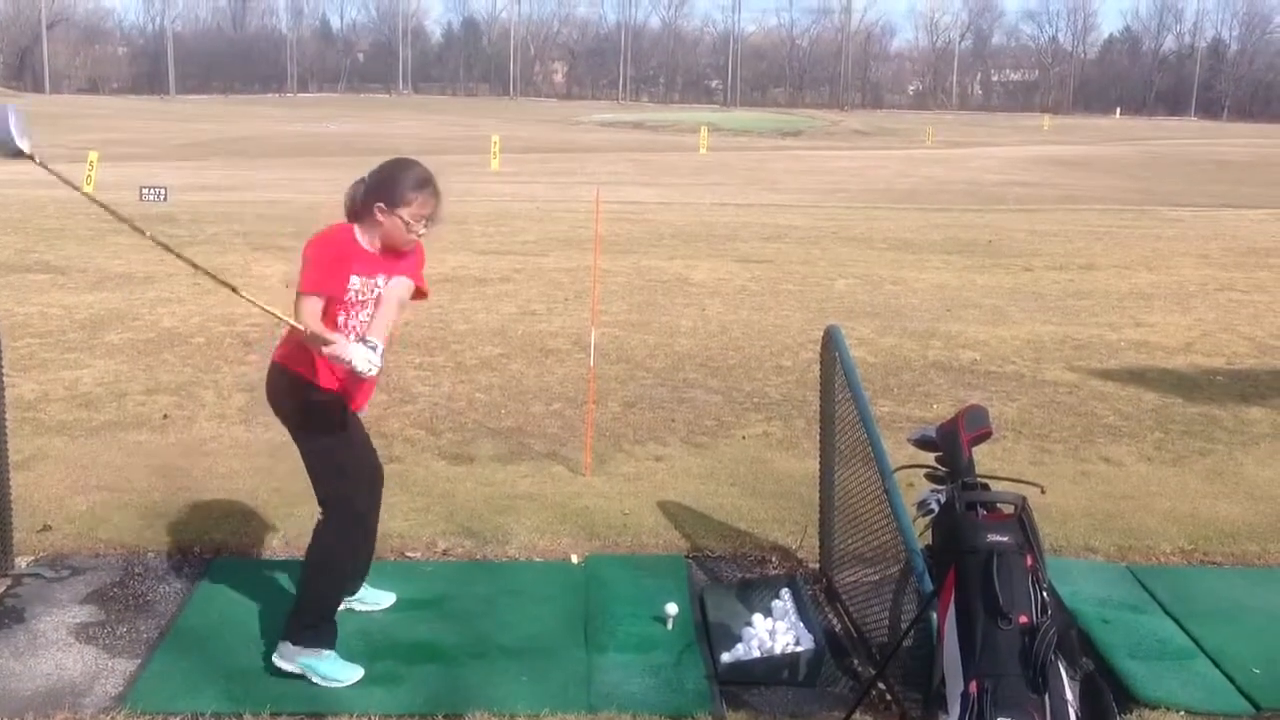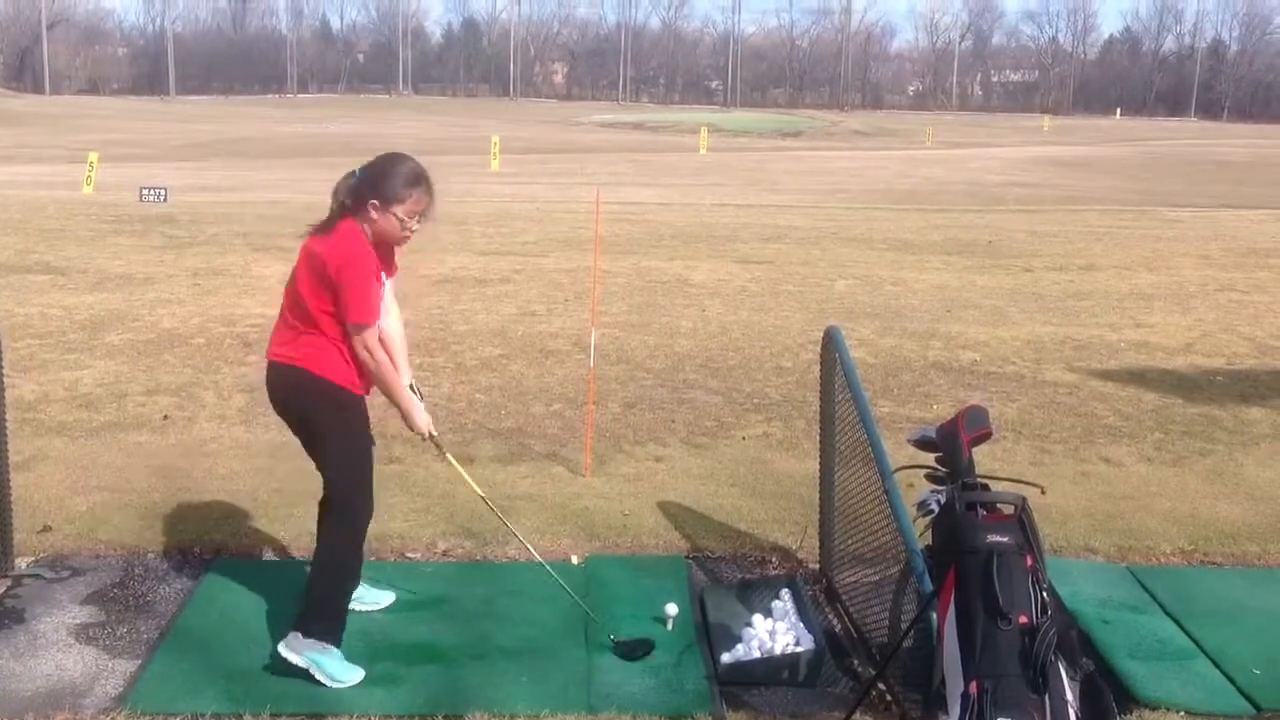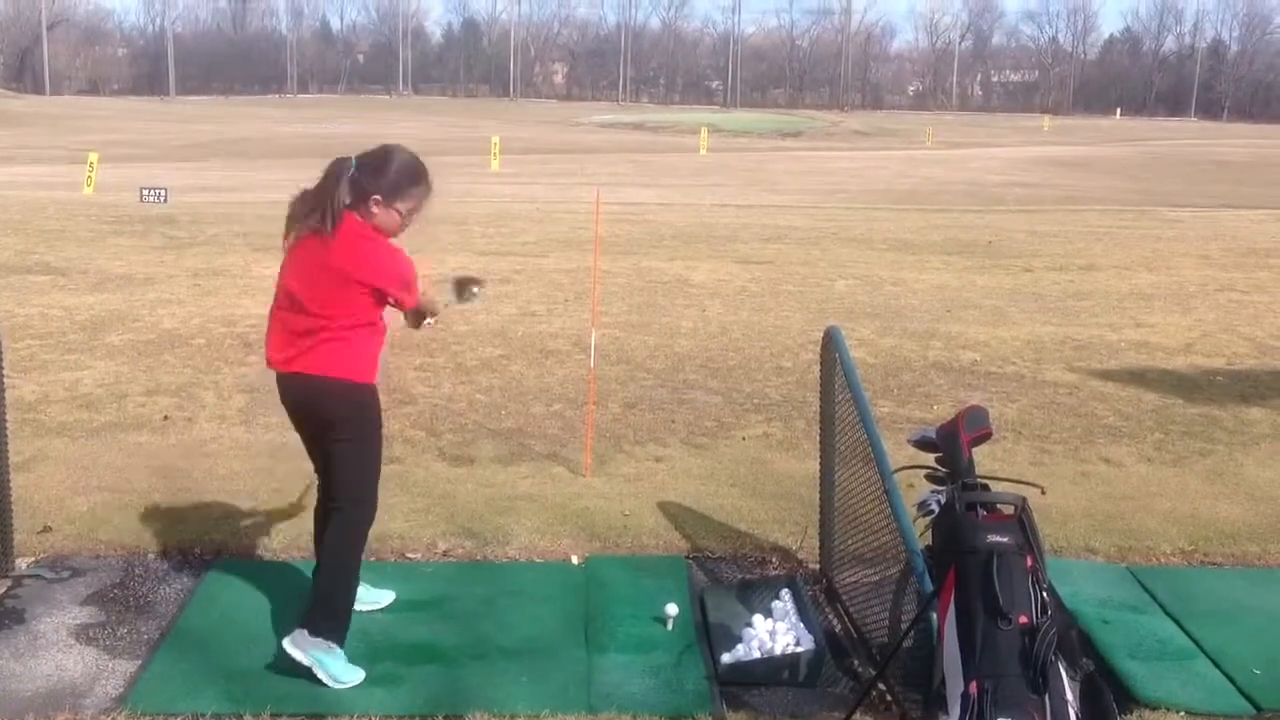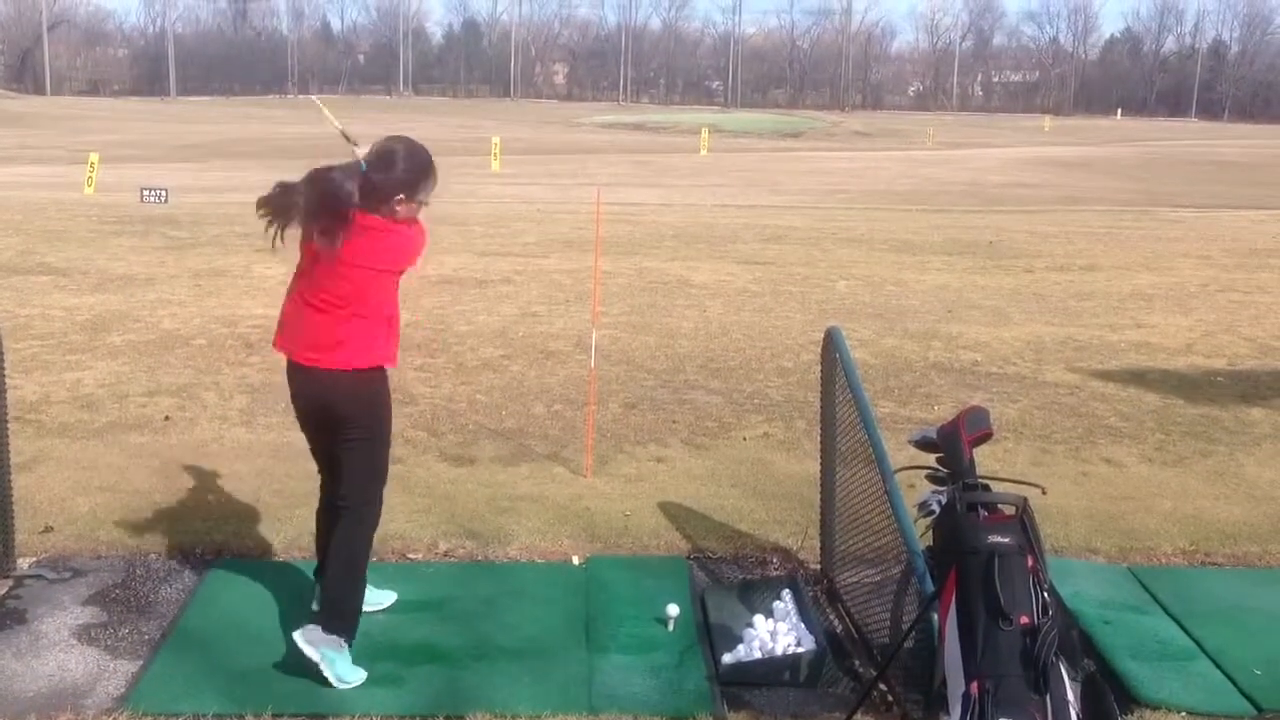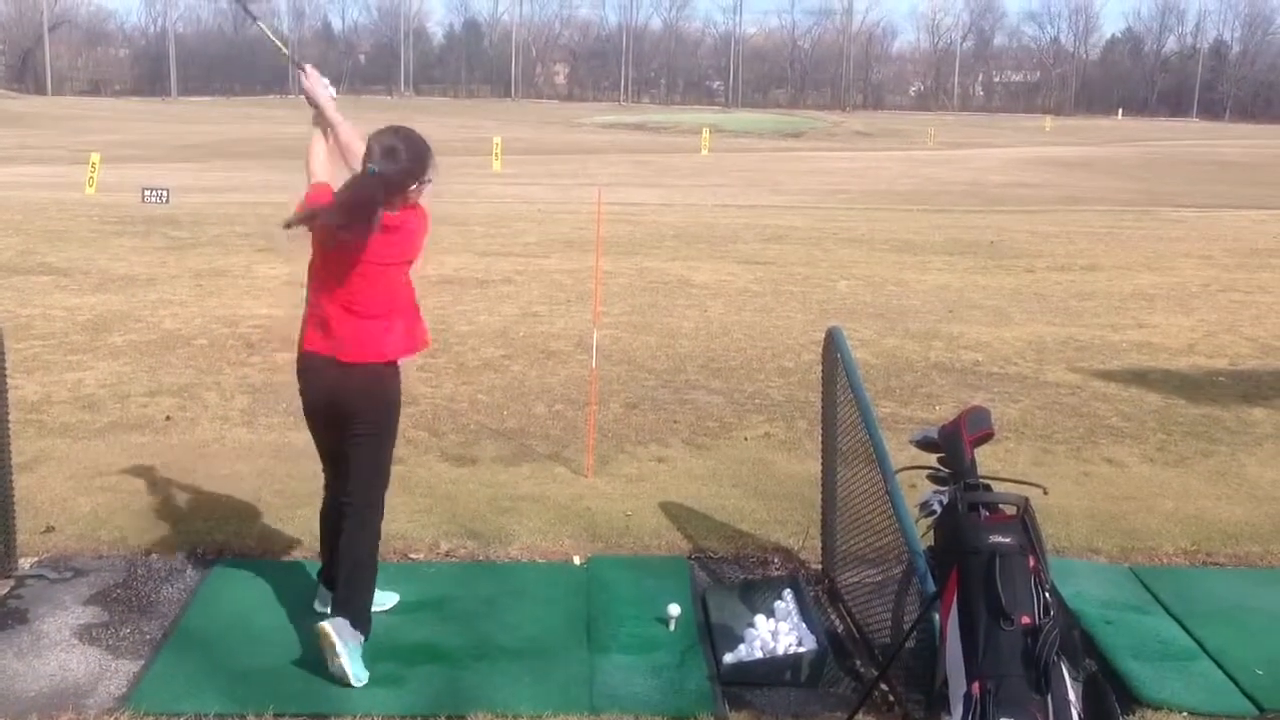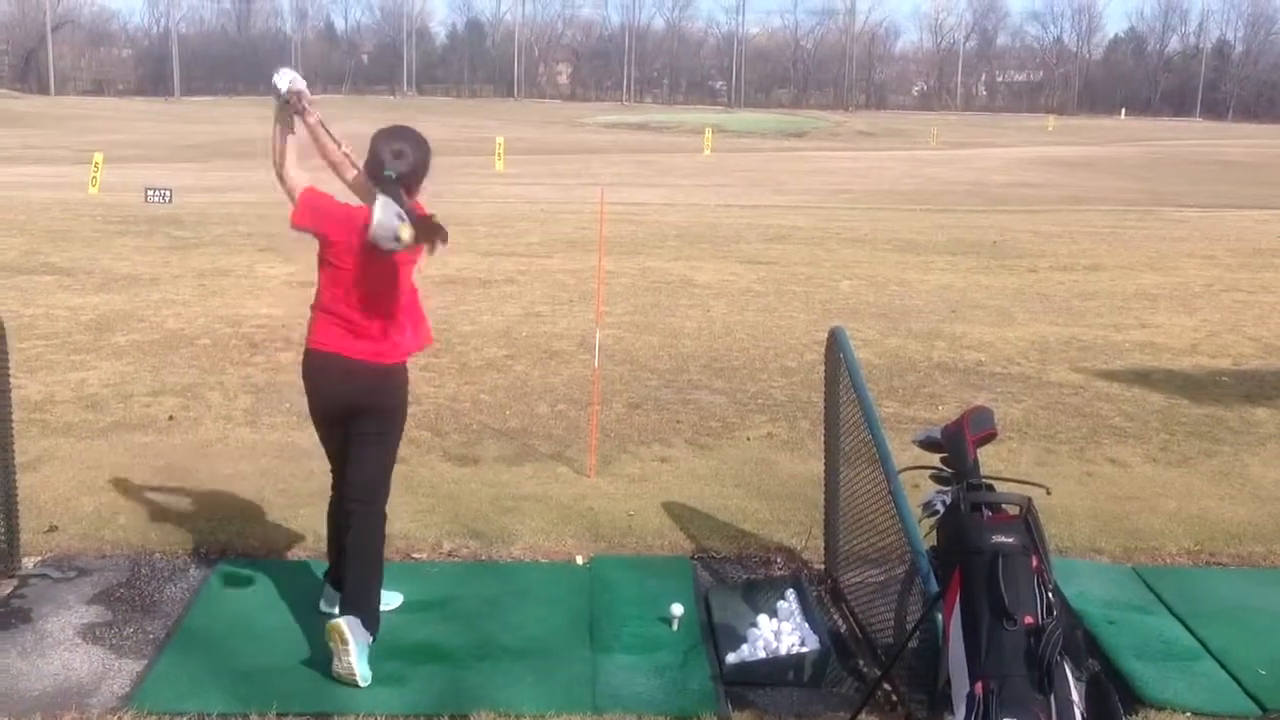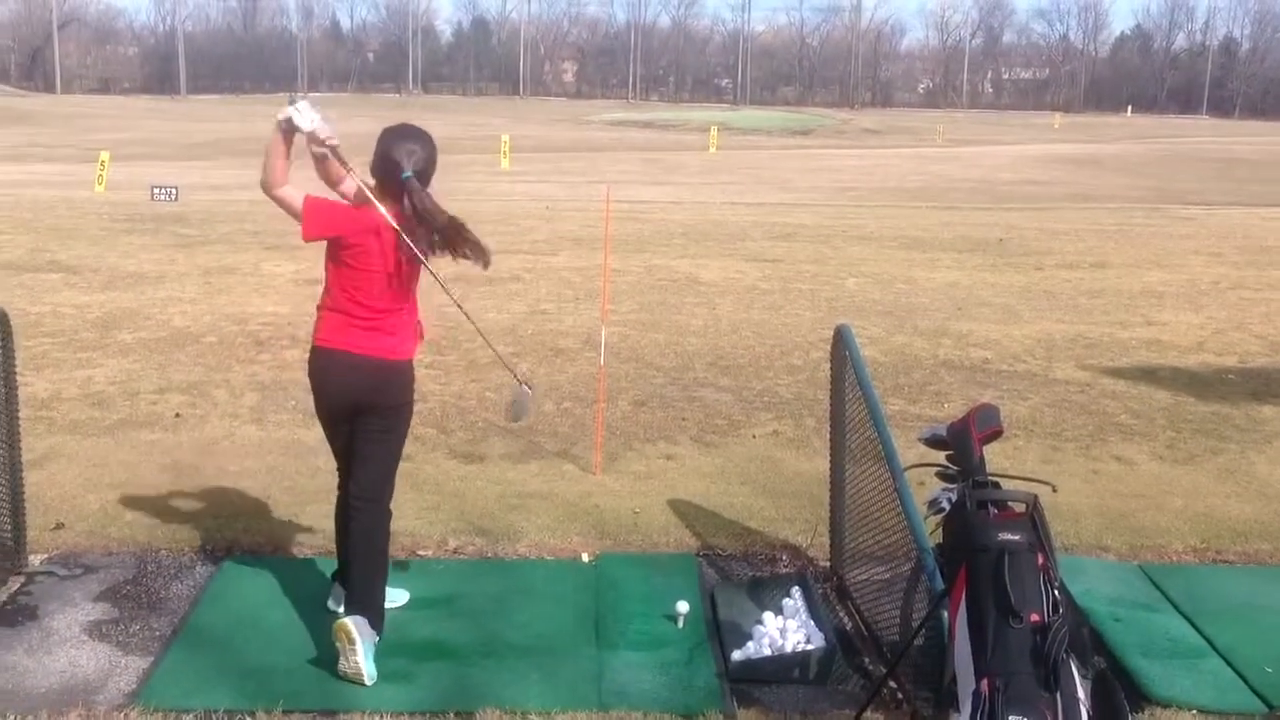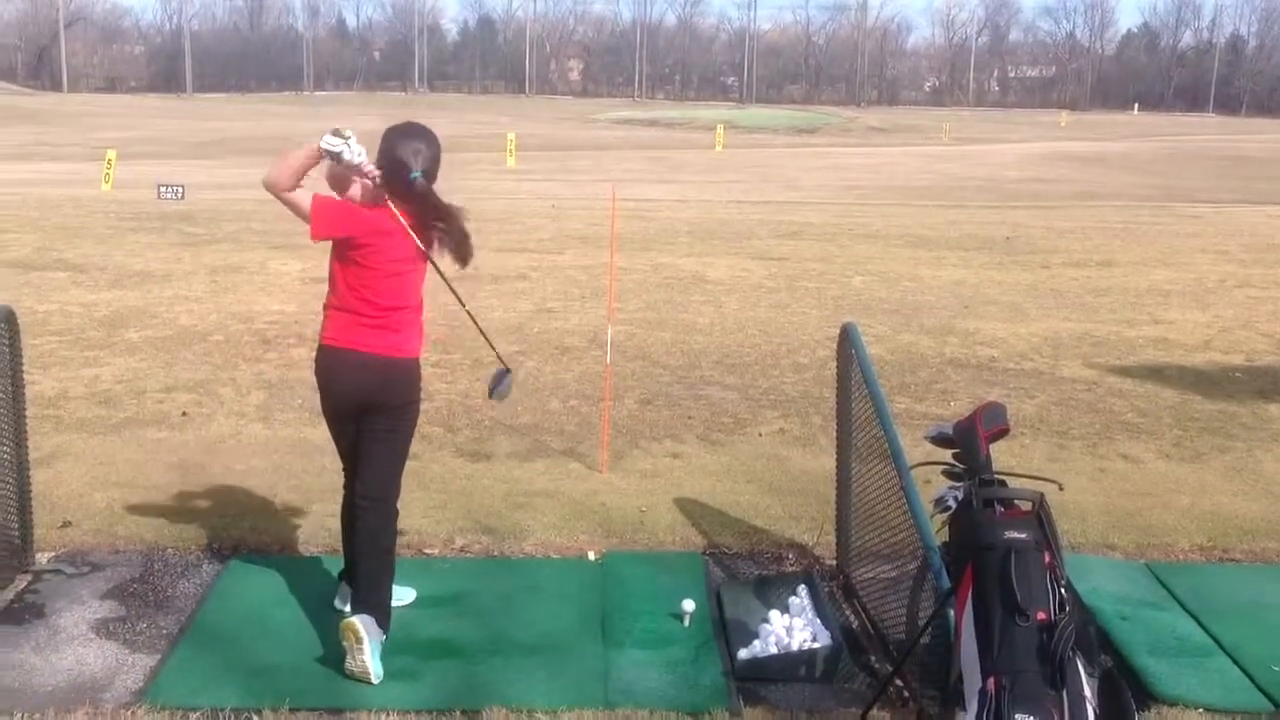
dt=0.1s
person 1, frame 1
left shoulder: (407, 257)
right shoulder: (328, 246)
left elbow: (391, 303)
right elbow: (307, 322)
left wrist: (371, 346)
right wrist: (336, 344)
left hip: (340, 391)
right hip: (302, 384)
left knee: (365, 479)
right knee: (347, 503)
left ankle: (344, 585)
right ankle: (304, 641)
person 1, frame 2
left shoulder: (356, 240)
right shoulder: (351, 255)
left elbow: (388, 323)
right elbow: (366, 346)
left wrist: (406, 381)
right wrist: (406, 403)
left hip: (290, 378)
right hip: (325, 386)
left knee: (344, 488)
right knee: (351, 505)
left ankle: (338, 585)
right ankle: (313, 635)
person 1, frame 3
left shoulder: (312, 226)
right shoulder: (382, 256)
right elbow: (419, 306)
left wrist: (409, 304)
right wrist: (428, 308)
left hip: (294, 378)
right hip: (342, 386)
left knee: (338, 487)
right knee: (355, 504)
left ankle: (338, 586)
right ankle: (318, 633)
person 1, frame 4
left shoulder: (318, 214)
right shoulder: (406, 236)
left wrist: (375, 166)
left hip: (306, 376)
right hip: (359, 384)
left knee: (336, 489)
right knee: (361, 506)
left ankle: (336, 592)
right ankle: (328, 629)
person 1, frame 5
left shoulder: (328, 213)
right shoulder: (411, 225)
left elbow: (321, 166)
left wrist: (322, 109)
right wrist: (330, 107)
left hip: (316, 371)
right hip: (372, 378)
left knee: (338, 484)
right knee: (363, 500)
left ankle: (338, 587)
right ankle: (346, 617)
person 1, frame 6
left shoulder: (335, 219)
right shoulder: (414, 223)
left elbow: (286, 173)
right elbow: (359, 184)
left wrist: (288, 120)
right wrist: (315, 120)
left hip: (324, 369)
right hip: (381, 379)
left knee: (346, 485)
right knee: (368, 497)
left ankle: (343, 589)
right ankle: (356, 618)
person 1, frame 7
left shoulder: (347, 221)
right shoulder: (423, 222)
left elbow: (274, 185)
right elbow: (351, 188)
left wrist: (285, 131)
right wrist: (324, 149)
left hip: (331, 367)
right hip: (388, 375)
left knee: (352, 483)
right knee: (372, 495)
left ankle: (351, 587)
right ankle: (360, 613)
person 1, frame 8
left shoulder: (358, 221)
right shoulder: (425, 220)
left elbow: (277, 182)
left wrist: (325, 149)
right wrist: (346, 163)
left hip: (339, 365)
right hip: (396, 373)
left knee: (358, 482)
right knee: (379, 493)
left ankle: (359, 585)
right ankle: (367, 613)
